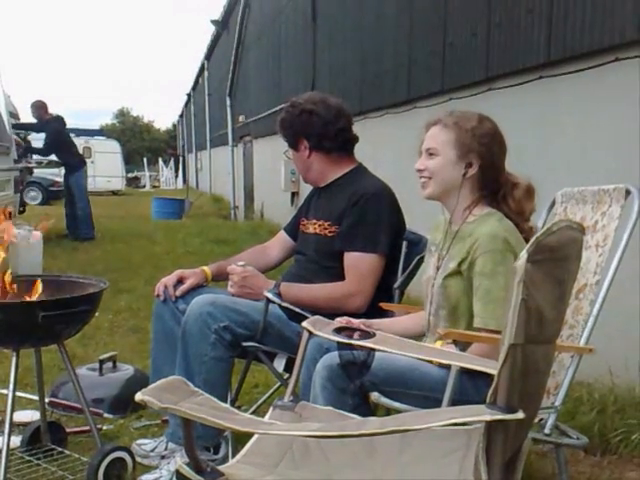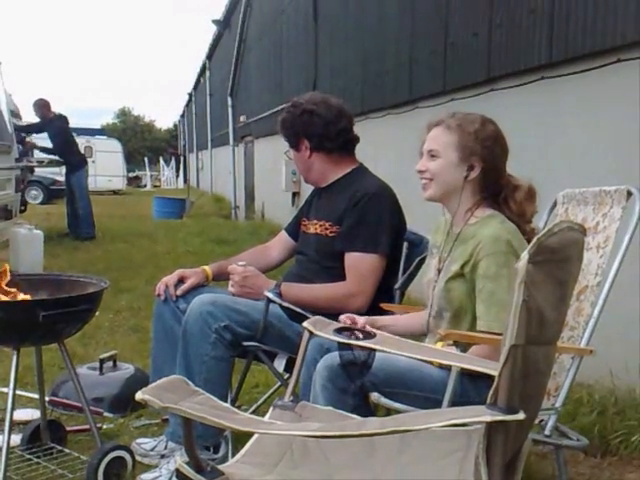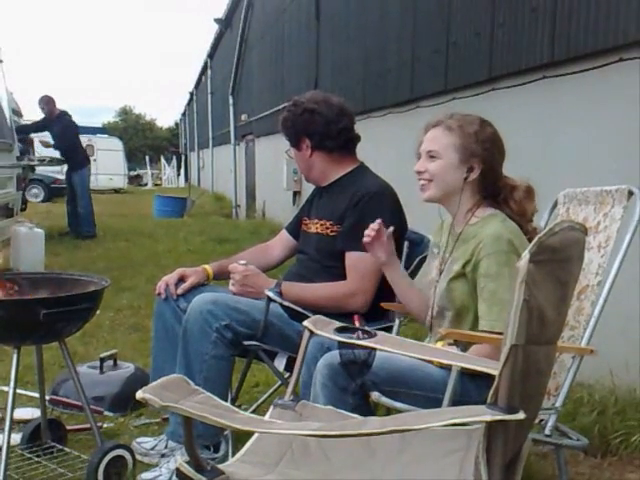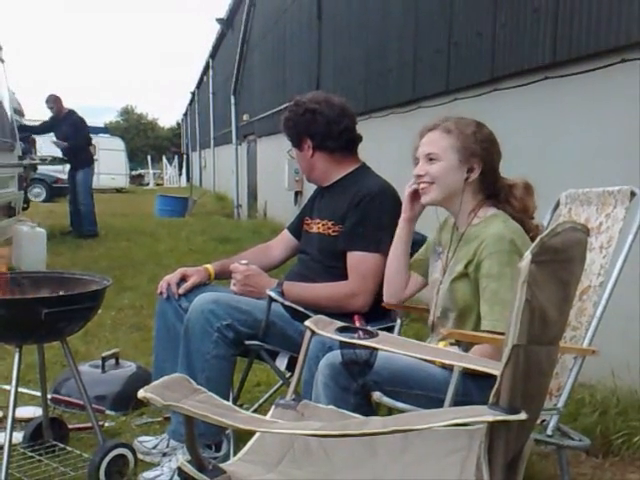
dt=0.2s
person 1, frame 1
left shoulder: (369, 197)
right shoulder: (320, 195)
left elbow: (356, 296)
right elbow: (272, 249)
left wrist: (270, 290)
right wrist: (207, 271)
right hip: (290, 307)
left knee: (207, 313)
right knee: (174, 297)
left ankle: (199, 446)
right ankle: (178, 426)
person 1, frame 2
left shoulder: (370, 197)
right shoulder: (321, 195)
left elbow: (357, 297)
right elbow: (273, 250)
left wrist: (271, 289)
right wrist: (207, 271)
right hip: (290, 307)
left knee: (209, 312)
right knee: (175, 298)
left ankle: (199, 445)
right ankle: (177, 426)
person 1, frame 3
left shoulder: (371, 196)
right shoulder: (323, 194)
left elbow: (357, 296)
right elbow: (274, 248)
left wrist: (272, 289)
right wrist: (207, 270)
right hip: (292, 306)
left knee: (209, 311)
right knee: (175, 297)
left ankle: (199, 445)
right ankle: (178, 424)
person 1, frame 4
left shoulder: (372, 196)
right shoulder: (324, 194)
left elbow: (359, 296)
right elbow: (275, 248)
left wrist: (273, 289)
right wrist: (210, 269)
right hip: (294, 306)
left knee: (211, 311)
right knee: (177, 296)
left ankle: (201, 444)
right ankle: (179, 424)
person 2, frame 1
left shoulder: (491, 237)
right shoulder: (445, 229)
left elbow: (492, 350)
left wrist: (423, 356)
right wrist: (372, 326)
left hip: (477, 380)
right hip: (442, 361)
left knee: (336, 368)
right knee: (323, 346)
person 2, frame 2
left shoulder: (494, 239)
right shoulder: (446, 229)
left elbow: (494, 352)
left wrist: (413, 356)
right wrist: (375, 322)
left hip: (478, 381)
right hip: (442, 363)
left knee: (337, 368)
right knee: (322, 347)
person 2, frame 3
left shoulder: (495, 238)
right shoulder: (448, 229)
left elbow: (495, 352)
right elbow: (428, 311)
left wrist: (415, 356)
right wrist: (387, 261)
left hip: (480, 380)
right hip: (442, 361)
left knee: (337, 367)
right knee: (323, 345)
person 2, frame 4
left shoulder: (497, 238)
right shoulder: (448, 229)
left elbow: (497, 352)
right elbow: (393, 294)
left wrist: (418, 356)
right wrist: (407, 221)
left hip: (481, 381)
right hip: (444, 362)
left knee: (339, 367)
right knee: (326, 345)
person 3, frame 1
left shoulder: (54, 127)
right shoulder: (48, 123)
left elbow: (46, 152)
right elbow: (31, 126)
left wrist: (25, 147)
right wrist: (11, 126)
left hip: (76, 167)
right hip: (70, 167)
left knee: (81, 201)
right knee: (70, 201)
left ankle: (87, 233)
right ankle: (73, 231)
person 3, frame 2
left shoulder: (58, 125)
right shoulder: (48, 123)
left elbow: (58, 150)
right elbow: (31, 128)
left wrist: (37, 147)
left hip: (78, 166)
right hip: (70, 166)
left knee: (82, 200)
right knee: (71, 200)
left ankle: (88, 232)
right ankle: (74, 230)
person 3, frame 3
left shoulder: (67, 122)
right shoulder: (49, 121)
left elbow: (73, 145)
right elbow: (31, 128)
left wrist: (52, 145)
left hip: (80, 165)
right hip: (71, 165)
left knee: (82, 200)
right knee: (71, 199)
left ankle: (89, 231)
right ankle: (75, 229)
person 3, frame 4
left shoulder: (76, 120)
right shoulder: (55, 120)
left elbow: (87, 142)
right elbow: (39, 129)
left wrist: (67, 145)
right wrist: (20, 127)
left hip: (84, 164)
right hip: (73, 164)
left knee: (84, 199)
right knee: (73, 199)
left ankle: (91, 230)
right ankle: (76, 228)
